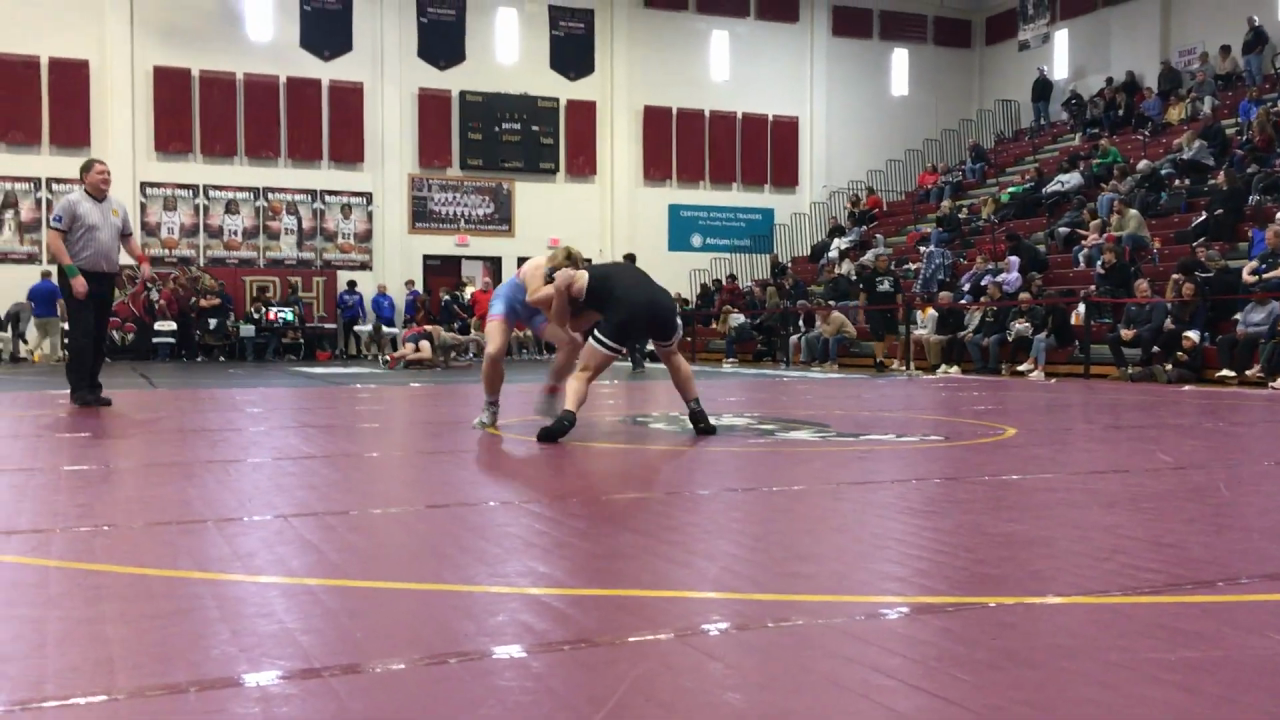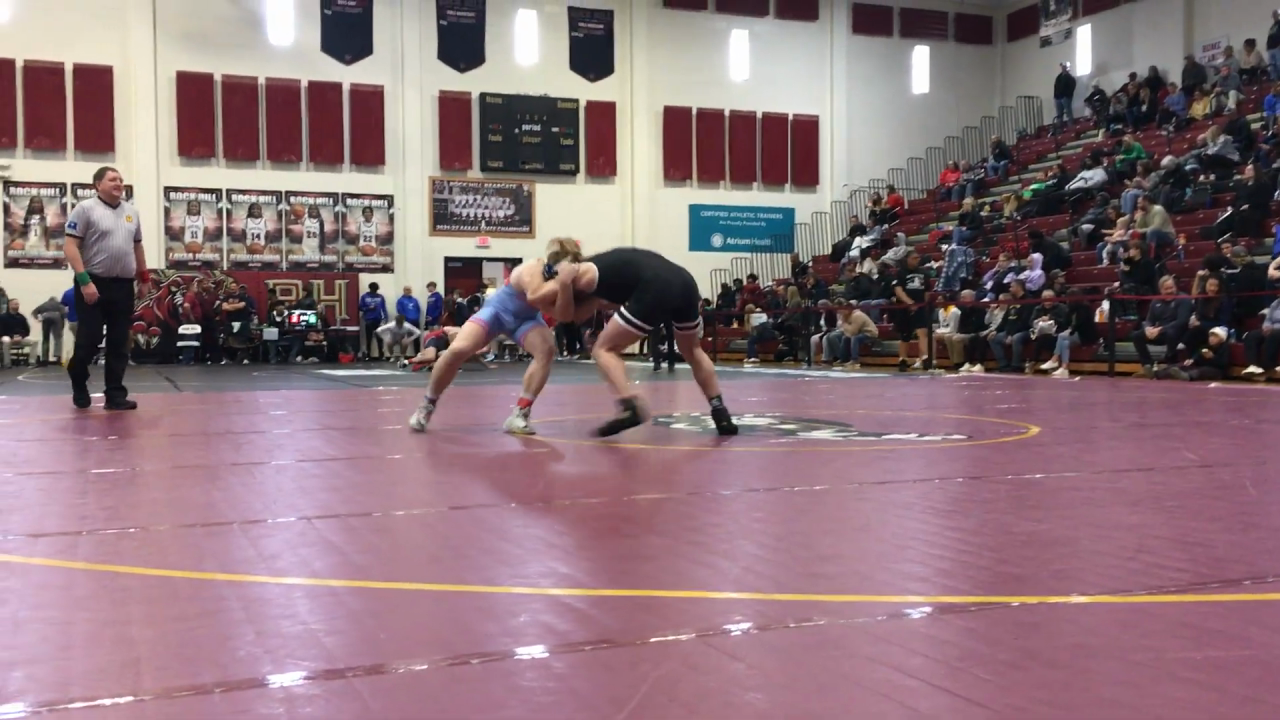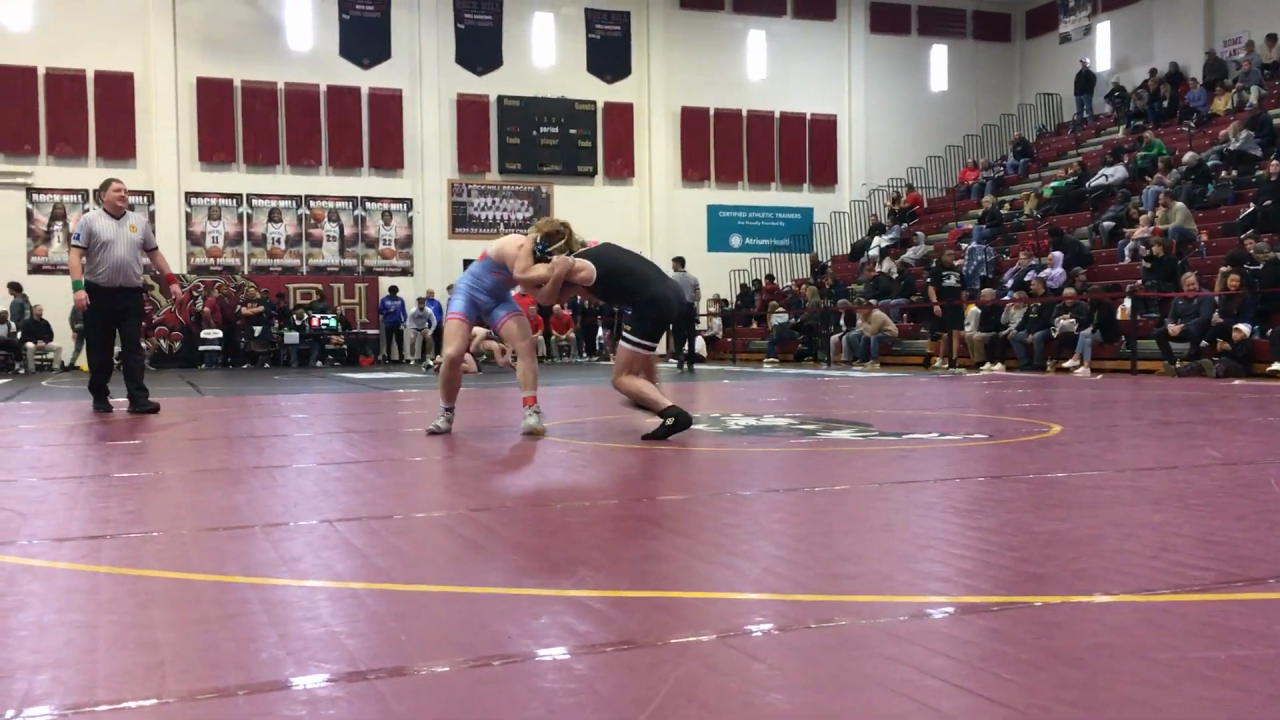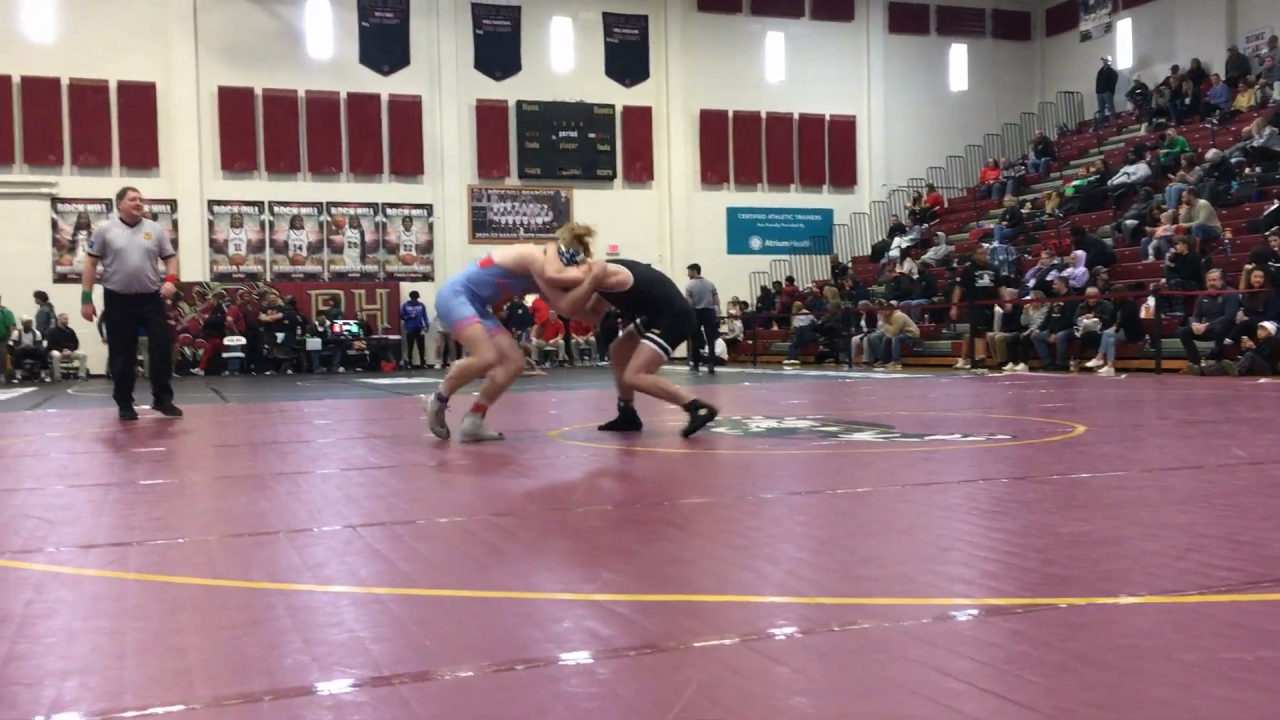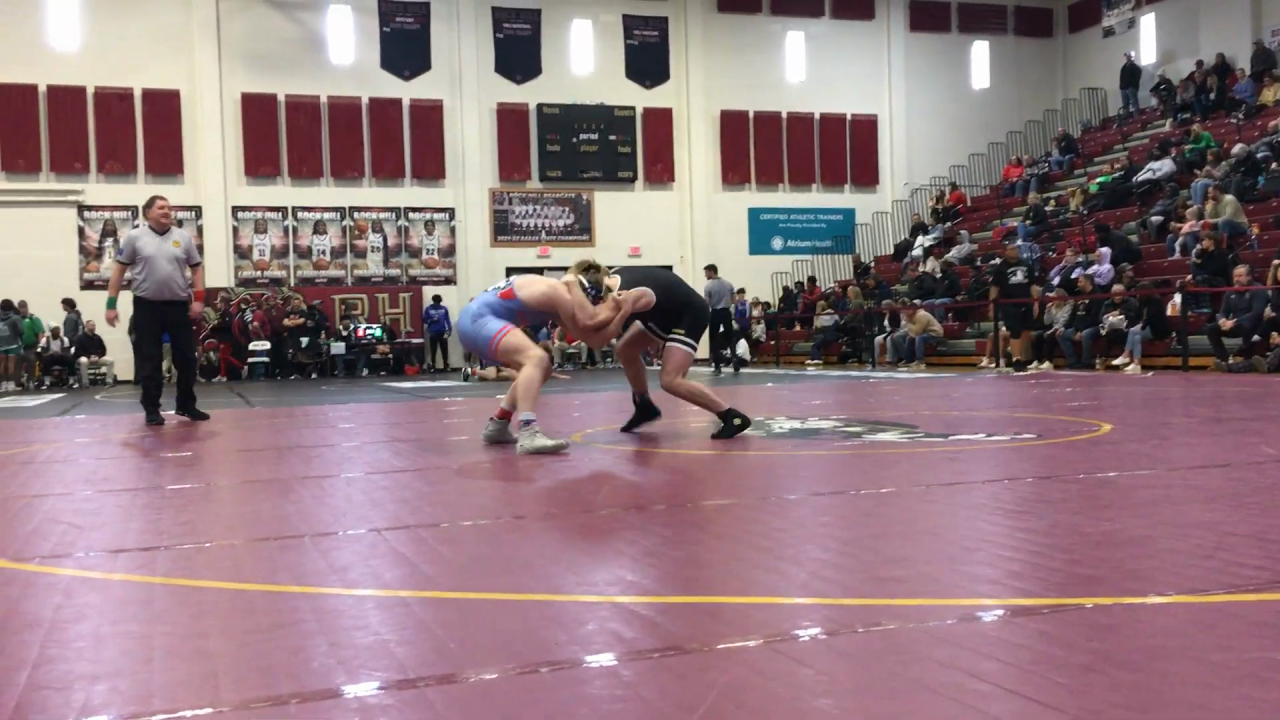
dt=0.3s
person 1, frame 1
left shoulder: (118, 206)
right shoulder: (71, 202)
left elbow: (128, 239)
right elbow: (54, 240)
left wrist: (143, 262)
right wrist: (73, 274)
left hip: (105, 279)
right hip: (77, 278)
left knee: (99, 335)
right knee: (82, 331)
left ankle: (91, 389)
right ankle: (78, 388)
person 1, frame 2
left shoulder: (131, 212)
right shoulder: (85, 209)
left elbow: (137, 247)
right elbow: (71, 246)
left wrist: (144, 278)
right wrist: (84, 281)
left hip: (123, 285)
right hip: (93, 283)
left knee: (119, 343)
right knee: (89, 338)
left ankle: (115, 395)
right ankle: (79, 384)
person 1, frame 3
left shoulder: (139, 222)
right shoulder: (89, 220)
left elbow: (154, 253)
right elbow: (76, 256)
left wrist: (171, 281)
right wrist: (78, 287)
left hip: (132, 293)
right hip: (99, 293)
left knee: (133, 347)
right knee: (100, 349)
left ankle: (138, 399)
right ankle: (100, 397)
person 1, frame 4
left shoulder: (155, 229)
right shoulder: (105, 229)
left elbow: (170, 259)
right elbow: (90, 265)
left wrist: (170, 281)
right wrist: (87, 299)
left hip: (151, 298)
right hip: (118, 300)
left knee: (162, 346)
right knee: (122, 355)
left ankle: (163, 399)
right ankle: (125, 405)
person 1, frame 5
left shoulder: (183, 237)
right shoulder: (135, 237)
left elbow: (197, 268)
right elbow: (119, 271)
left wrist: (199, 299)
right wrist: (112, 304)
left hip: (179, 305)
right hip: (147, 306)
left knee: (186, 358)
right knee: (149, 361)
left ankle: (187, 405)
right ankle: (152, 410)
person 2, frame 1
right shoulder: (538, 267)
right elbow: (533, 298)
left hip: (535, 309)
right hip: (507, 301)
left knee: (573, 344)
right knee: (494, 353)
left ankle: (549, 398)
right ankle: (490, 407)
person 2, frame 2
right shoulder: (532, 269)
right elbow: (535, 296)
left hip: (526, 318)
right hip: (498, 310)
left knee: (547, 350)
right knee: (457, 352)
left ankle: (520, 415)
right ankle: (427, 406)
person 2, frame 3
right shoulder: (515, 245)
right elbow: (523, 276)
right wrist: (555, 269)
left hip: (499, 300)
right hip: (468, 293)
left knee: (526, 345)
right knee: (453, 353)
left ankle: (532, 413)
right ankle: (446, 415)
person 2, frame 4
left shoulder: (541, 276)
right shoulder: (534, 256)
right elbow: (555, 276)
right wrist: (588, 275)
left hip: (476, 307)
right hip: (454, 295)
left knee: (514, 363)
right knee: (488, 358)
left ankle: (473, 421)
right ankle: (439, 401)
person 2, frame 5
left shoulder: (558, 303)
right shoulder: (558, 293)
left elbow: (593, 339)
right elbow: (591, 329)
left wrist: (626, 309)
left hip: (475, 321)
right hip: (476, 319)
left knee: (540, 368)
right knee: (536, 359)
left ankle: (498, 426)
right ankle: (528, 434)
person 3, frame 1
left shoulder: (575, 281)
left hip: (626, 309)
right hip: (661, 303)
left knee: (583, 372)
right knee: (671, 356)
left ankle: (566, 419)
right ankle: (699, 417)
person 3, frame 2
left shoulder: (582, 275)
right shoulder: (606, 263)
left elbow: (563, 314)
left hip: (655, 290)
right hip: (684, 282)
left knee: (603, 350)
right knee: (691, 350)
left ankle: (629, 408)
right ankle: (721, 415)
person 3, frame 3
left shoulder: (575, 267)
right shoulder: (601, 250)
left wrist: (528, 246)
left hip: (653, 304)
right hip: (672, 296)
left knee: (622, 377)
left ankle: (674, 416)
right ankle: (651, 395)
person 3, frame 4
left shoulder: (606, 275)
right shoulder: (604, 271)
left elbow: (567, 308)
right elbow: (593, 315)
left hip: (676, 317)
right hip: (658, 314)
left knee: (632, 377)
right knee: (618, 353)
left ankle: (698, 408)
right ankle: (627, 416)
person 3, frame 5
right shoulder: (612, 280)
left hip: (692, 314)
right hip: (668, 312)
left knee: (670, 381)
right knee: (624, 350)
left ankle: (732, 417)
right ankle: (644, 409)
